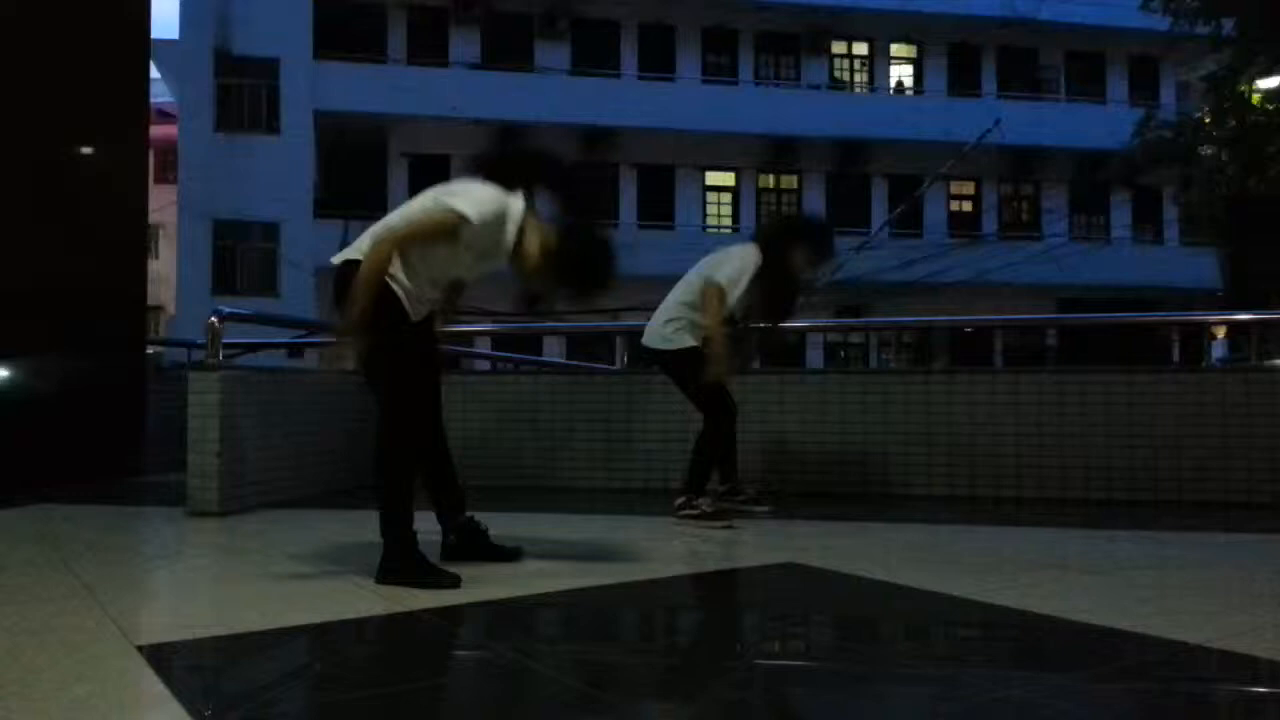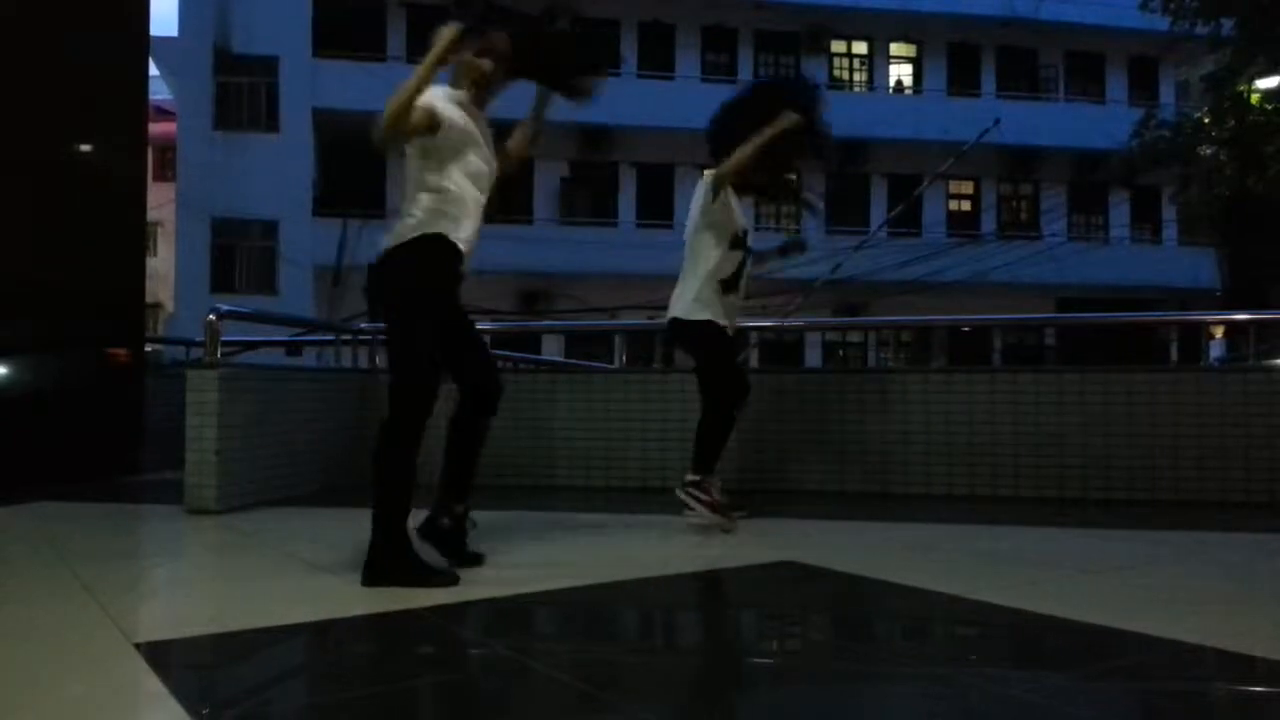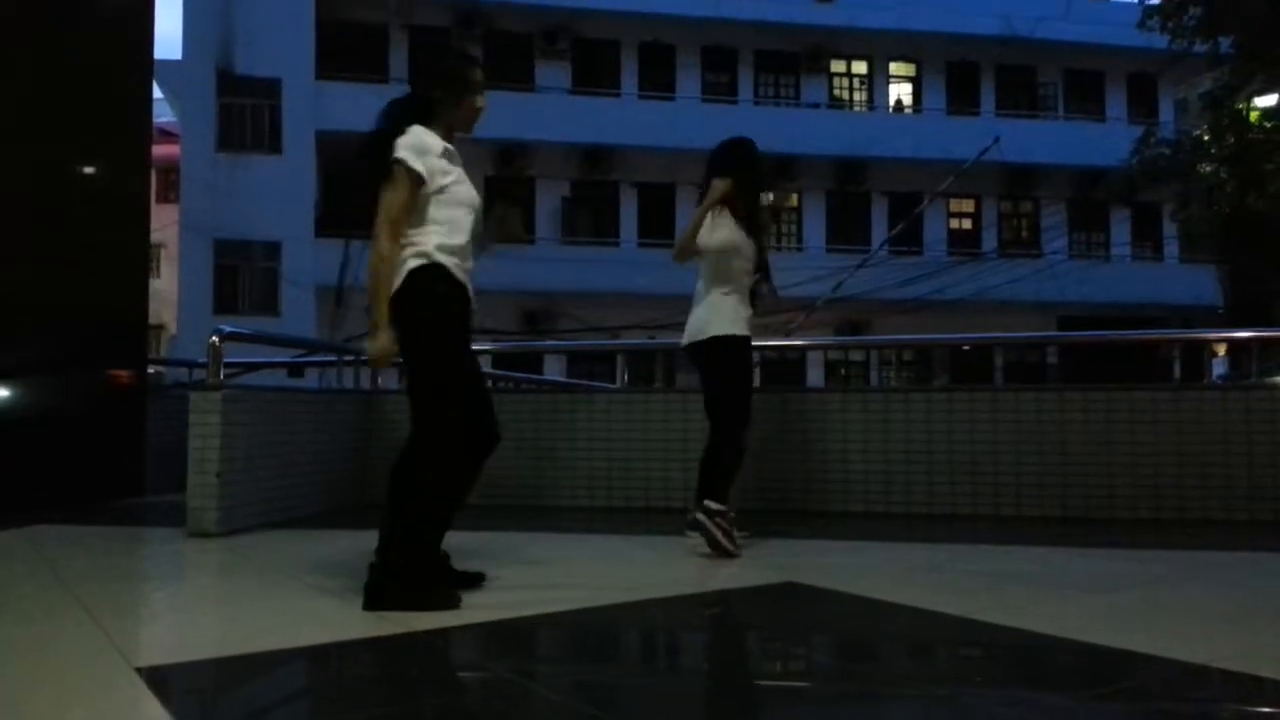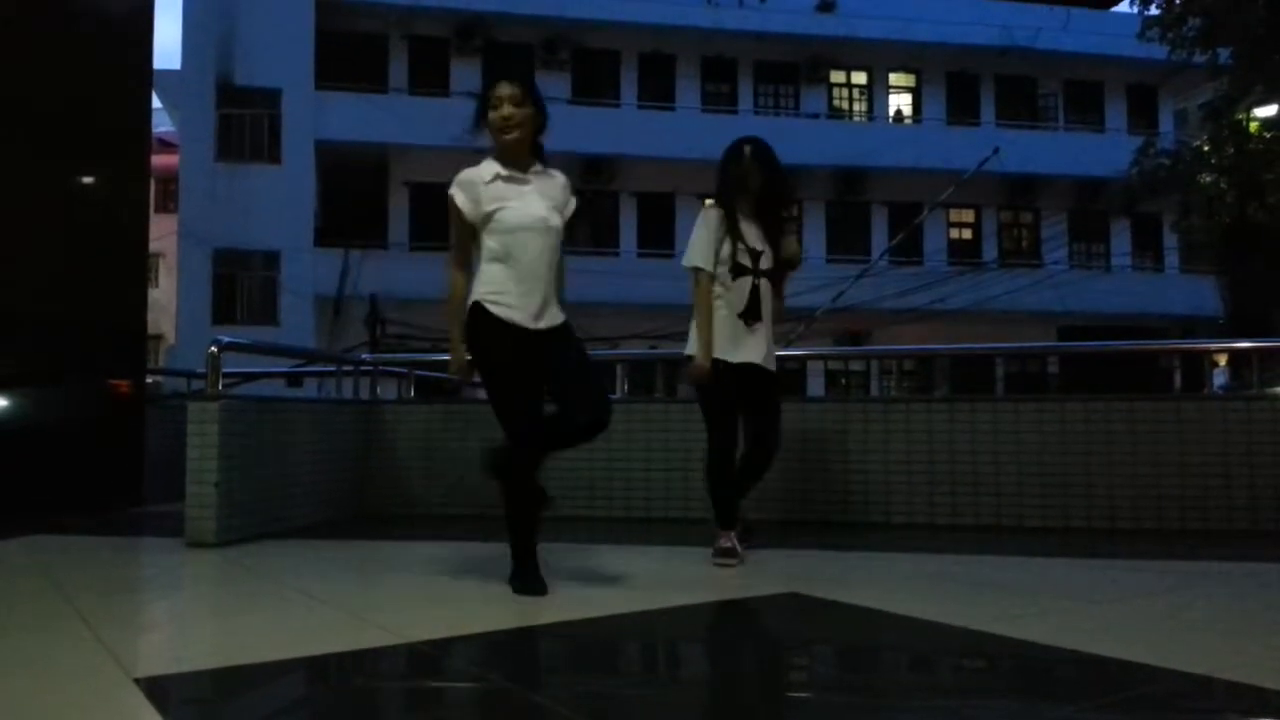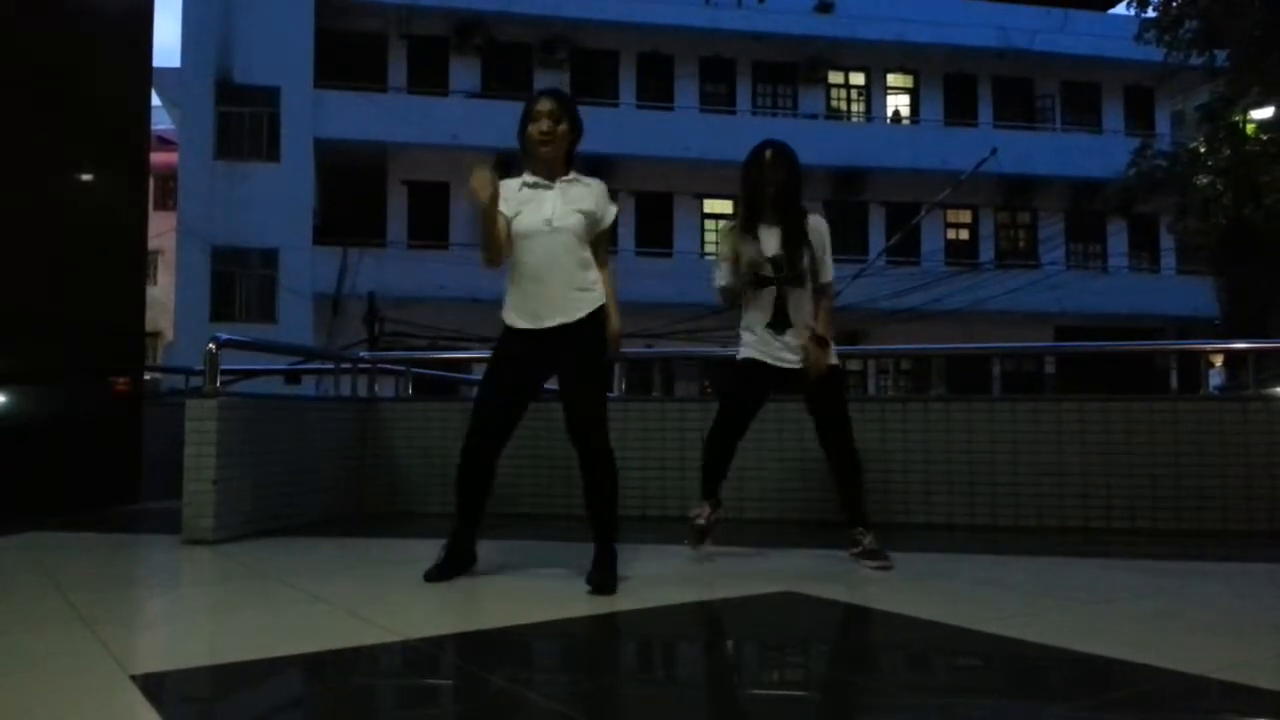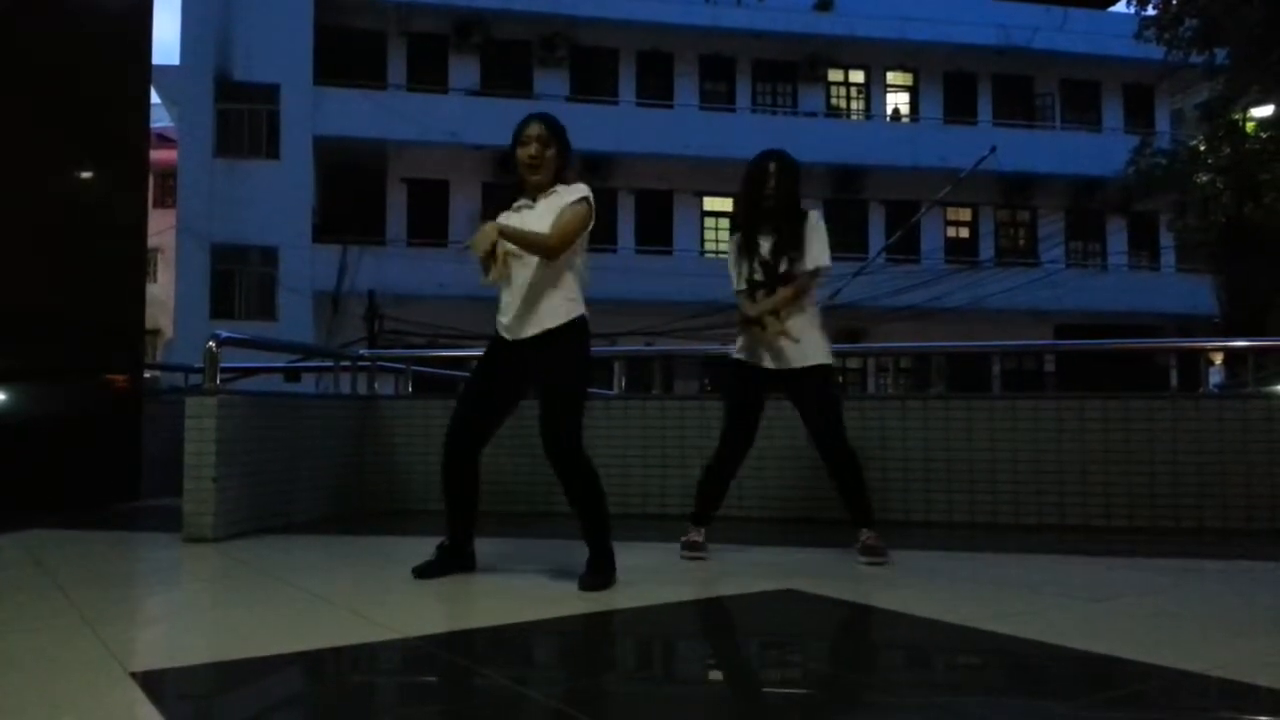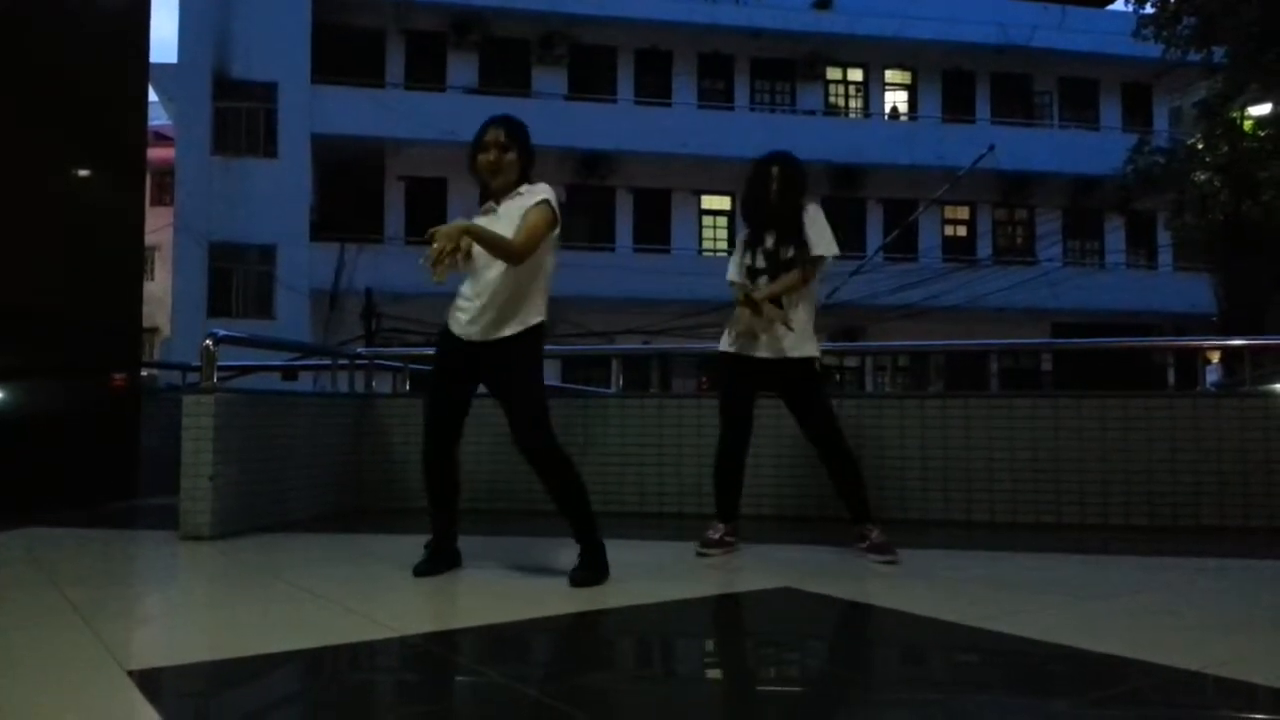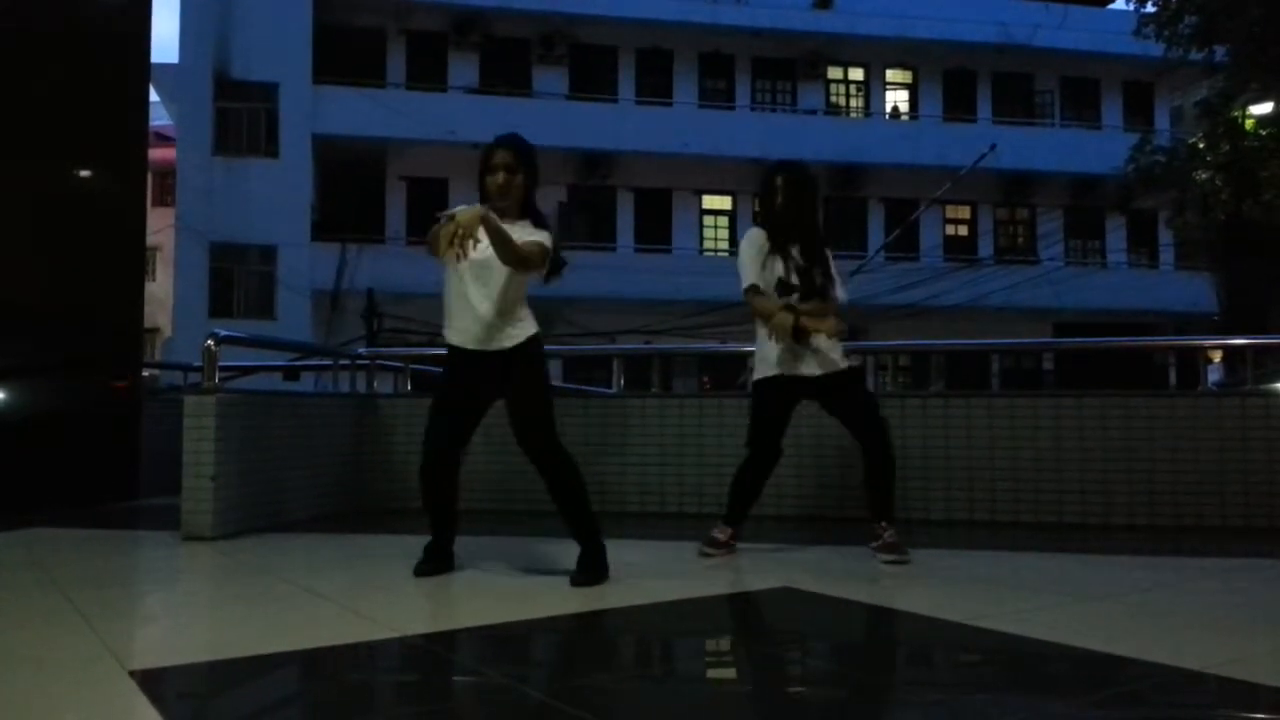
dt=0.7s
person 1, frame 1
left shoulder: (519, 226)
right shoulder: (487, 211)
right elbow: (386, 246)
right wrist: (355, 325)
left hip: (412, 294)
right hip: (370, 277)
left knee: (426, 416)
right knee: (403, 412)
left ankle: (459, 528)
right ankle: (398, 555)
person 1, frame 2
left shoulder: (477, 124)
right shoulder: (439, 105)
left elbow: (508, 159)
right elbow: (388, 131)
left wrist: (540, 104)
right wrist: (435, 54)
left hip: (430, 271)
right hip: (416, 266)
left knee: (483, 387)
right knee: (412, 405)
left ankle: (448, 517)
right ankle: (386, 554)
person 1, frame 3
left shoulder: (447, 159)
right shoulder: (416, 146)
right elbow: (387, 238)
right wrist: (383, 324)
left hip: (448, 303)
right hip: (427, 297)
left knee: (477, 431)
right knee: (437, 434)
left ankle: (420, 557)
right ankle: (391, 571)
person 1, frame 4
left shoulder: (557, 185)
right shoulder: (473, 182)
right elbow: (460, 266)
right wrist: (457, 340)
left hip: (550, 325)
right hip: (496, 324)
left knee: (592, 413)
right knee: (525, 435)
left ankle: (514, 464)
right ankle: (524, 560)
person 1, frame 5
left shoulder: (592, 193)
right shoulder: (508, 191)
left elbow: (601, 262)
right elbow: (494, 254)
left wrist: (613, 312)
right wrist: (482, 206)
left hip: (581, 330)
right hip: (521, 331)
left knee: (591, 440)
right knee: (482, 438)
left ankle: (604, 555)
right ankle: (462, 545)
person 1, frame 6
left shoulder: (576, 197)
right shoulder: (511, 213)
left elbow: (552, 246)
right elbow: (491, 260)
left wrist: (498, 229)
right wrist: (492, 248)
left hip: (562, 337)
right hip: (509, 340)
left knee: (562, 446)
right knee: (460, 439)
left ankle: (601, 553)
right ankle: (459, 547)
person 1, frame 7
left shoulder: (539, 198)
right shoulder: (484, 212)
left elbow: (516, 251)
right elbow: (457, 257)
left wrist: (466, 228)
right wrist: (446, 246)
left hip: (516, 340)
right hip: (459, 337)
left knee: (537, 442)
right knee: (437, 442)
left ankle: (591, 548)
right ankle: (444, 544)
person 1, frame 8
left shoulder: (536, 237)
right shoulder: (464, 214)
left elbow: (515, 259)
right elbow: (434, 246)
left wrist: (484, 219)
right wrist: (454, 223)
left hip: (516, 351)
right hip: (463, 355)
left knee: (543, 449)
right knee: (437, 454)
left ankle: (592, 549)
right ankle: (441, 546)
person 2, frame 1
left shoulder: (756, 263)
right shoulder: (748, 259)
right elbow: (712, 297)
right wrist: (719, 353)
left hip: (682, 337)
right hip: (674, 338)
left knee: (723, 409)
right knee: (720, 413)
left ankle: (732, 489)
right ankle: (689, 500)
person 2, frame 2
left shoulder: (731, 202)
right shoulder: (714, 188)
right elbow: (725, 170)
left wrist: (778, 251)
right wrist: (777, 128)
left hip: (715, 315)
right hip: (697, 314)
left knee: (728, 394)
right knee: (727, 394)
left ankle: (703, 482)
right ankle: (697, 481)
person 2, frame 3
left shoulder: (743, 216)
right shoulder: (719, 213)
left elbow: (752, 276)
right elbow: (682, 253)
left wrist: (764, 221)
right wrist: (709, 202)
left hip: (725, 331)
right hip: (720, 330)
left knee: (726, 424)
right knee: (734, 420)
left ankle: (709, 509)
right ankle: (714, 505)
person 2, frame 4
left shoulder: (772, 225)
right shoulder: (715, 217)
right elbow: (701, 285)
left wrist: (788, 263)
right wrist: (704, 349)
left hip: (758, 354)
right hip: (717, 352)
left knee: (766, 443)
right knee: (723, 441)
left ankle: (730, 510)
right ankle: (727, 531)
person 2, frame 5
left shoulder: (812, 226)
right shoulder: (737, 230)
left elbow: (825, 291)
right elbow: (730, 296)
left wrist: (820, 338)
right wrist: (738, 269)
left hip: (813, 354)
right hip: (759, 354)
left knee: (840, 441)
right knee: (723, 433)
left ankle: (859, 533)
right ankle: (707, 504)
person 2, frame 6
left shoulder: (809, 223)
right shoulder: (741, 240)
left elbow: (803, 283)
right elbow: (744, 301)
left wrist: (757, 311)
right wrist: (763, 323)
left hip: (806, 356)
right hip: (751, 357)
left knee: (834, 443)
right knee: (732, 445)
left ankle: (866, 530)
right ankle: (697, 527)
person 2, frame 7
left shoulder: (809, 216)
right shoulder: (749, 237)
left elbow: (808, 269)
right elbow: (738, 288)
left wrist: (756, 297)
right wrist: (757, 306)
left hip: (794, 352)
right hip: (742, 350)
left knee: (829, 439)
right knee: (732, 441)
left ankle: (867, 528)
right ankle: (725, 526)
person 2, frame 8
left shoulder: (818, 251)
right shoulder: (756, 239)
left elbow: (829, 304)
right elbow: (756, 301)
left wrist: (790, 311)
right wrist: (805, 322)
left hip: (830, 364)
right hip: (778, 366)
left knee: (876, 436)
right knee: (762, 453)
left ankle: (884, 528)
right ankle: (728, 528)
